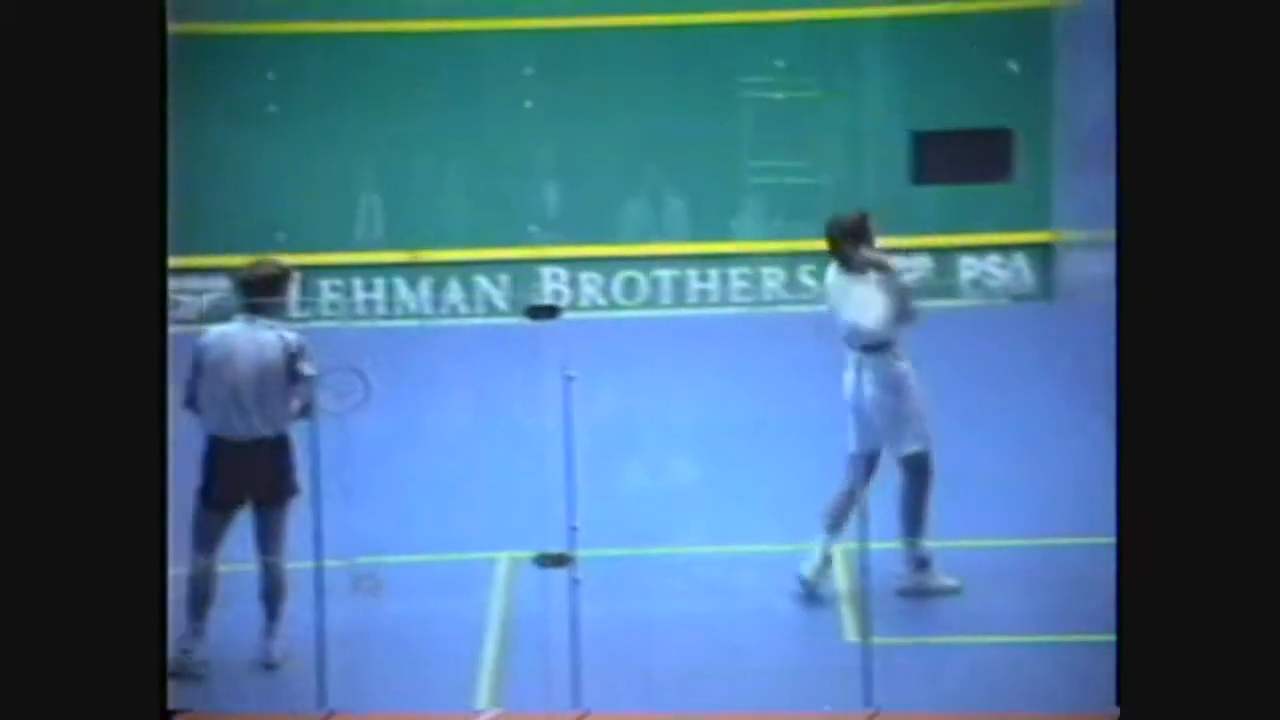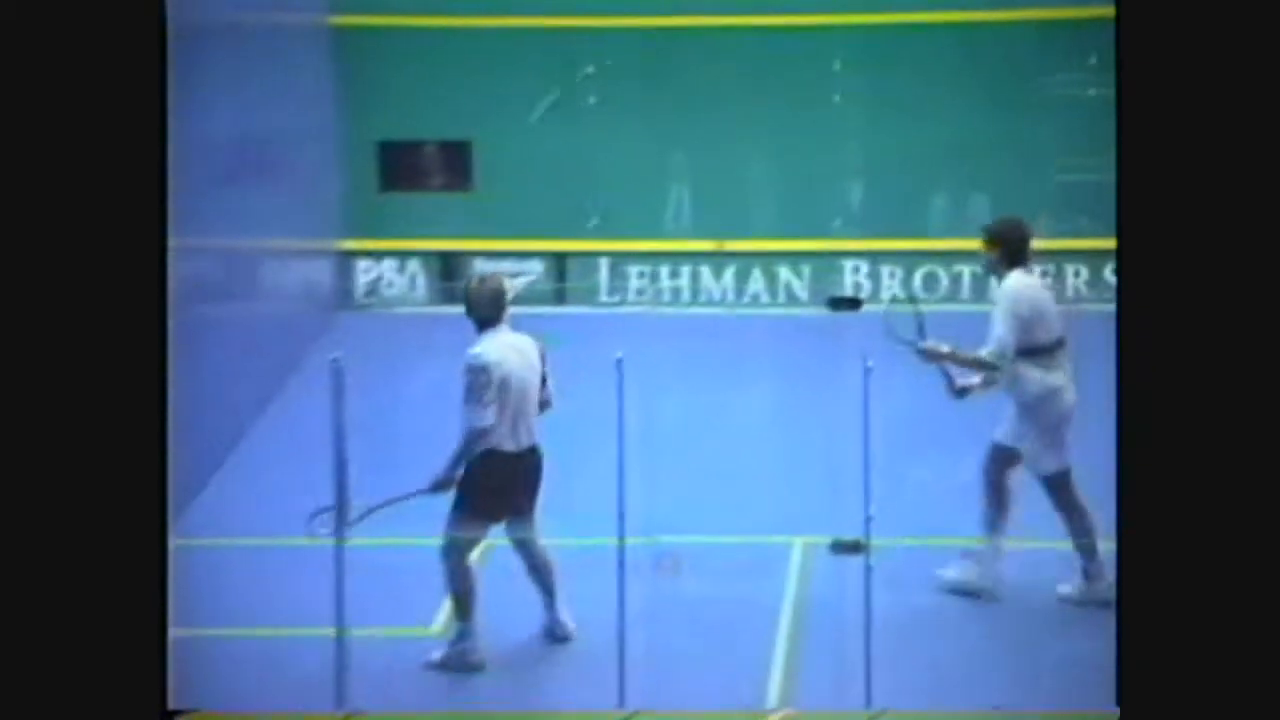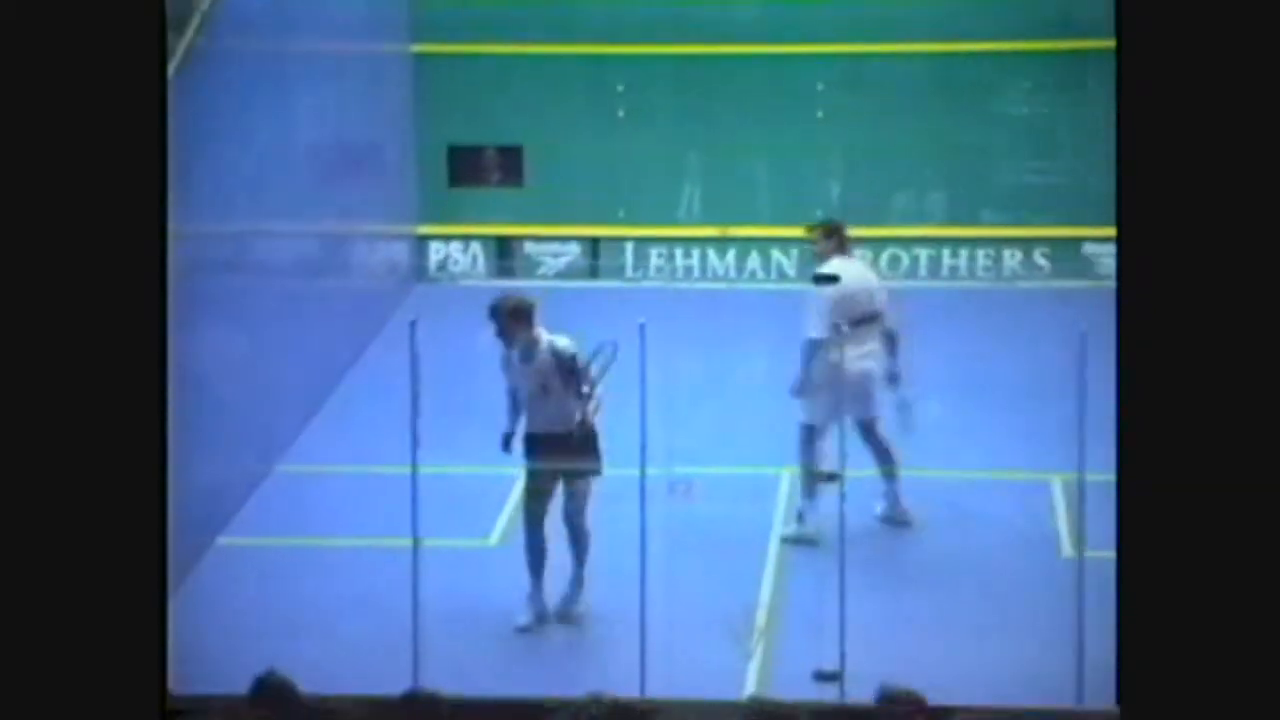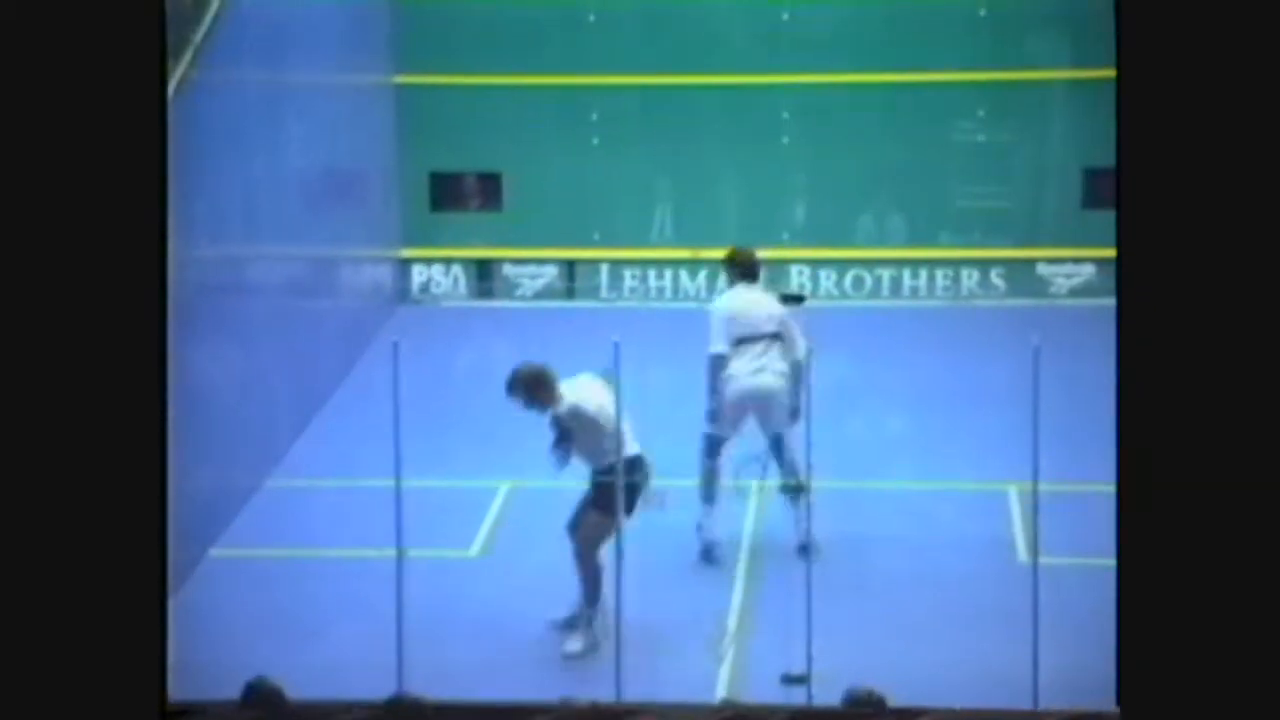
dt=0.7s
person 1, frame 1
left shoulder: (210, 340)
right shoulder: (289, 344)
left elbow: (193, 402)
right elbow: (305, 406)
left hip: (224, 455)
right hip: (270, 455)
left knee: (203, 557)
right knee: (271, 556)
left ankle: (190, 648)
right ankle: (271, 642)
person 1, frame 2
left shoulder: (480, 357)
right shoulder: (530, 347)
left elbow: (480, 425)
right elbow: (542, 402)
left wrist: (451, 470)
left hip: (494, 465)
right hip: (528, 459)
left knee: (454, 551)
right knee: (525, 539)
left ankle: (466, 645)
right ankle: (556, 616)
person 1, frame 3
left shoulder: (560, 350)
right shoulder: (510, 357)
left elbow: (590, 391)
left wrist: (586, 413)
right wrist: (510, 427)
left hip: (577, 441)
right hip: (540, 442)
left knee: (573, 516)
right knee: (532, 521)
left ankle: (576, 585)
right ankle: (536, 600)
person 1, frame 4
left shoulder: (564, 413)
right shoulder: (585, 382)
left elbow: (561, 458)
left wrist: (560, 449)
left hip: (619, 475)
right hip: (626, 466)
left knee: (584, 546)
right knee: (577, 532)
right ankle: (586, 609)
person 2, frame 1
left shoulder: (841, 273)
right shoulder: (857, 290)
right elbow: (895, 321)
right wrist: (888, 274)
left hip: (862, 386)
right hip: (889, 386)
left knee: (857, 478)
right knee: (918, 475)
left ankle: (819, 562)
right ankle: (917, 570)
person 2, frame 2
left shoulder: (1012, 292)
right shoulder: (1031, 286)
left elbow: (995, 360)
left wrist: (945, 354)
right wrist: (981, 383)
left hip: (1041, 403)
right hip: (1041, 399)
left knee: (1060, 490)
right knee: (993, 469)
left ankle: (1096, 580)
right ankle: (984, 569)
person 2, frame 3
left shoulder: (823, 278)
right shoulder: (867, 274)
left elbow: (816, 337)
right elbow: (888, 328)
left wrist: (803, 377)
right wrist: (893, 366)
left hip: (835, 371)
right hip: (867, 367)
left knee: (808, 439)
right knee: (871, 434)
person 2, frame 4
left shoulder: (724, 303)
right shoulder: (776, 306)
left elbow: (717, 356)
right elbow: (797, 358)
left wrist: (712, 399)
right wrist: (795, 400)
left hip: (737, 386)
right hip: (773, 385)
left knee: (710, 454)
right knee: (783, 455)
